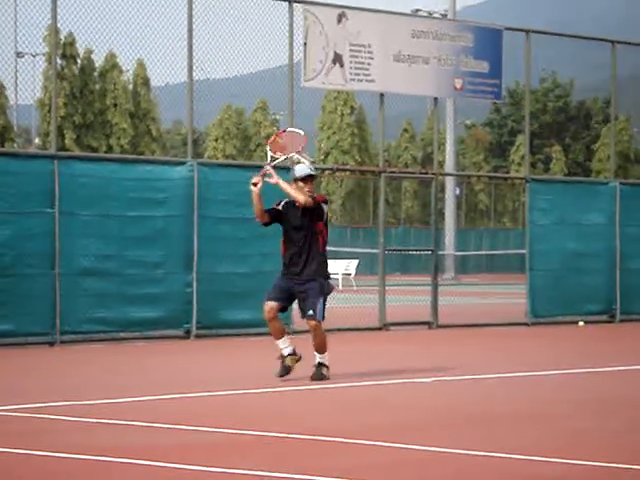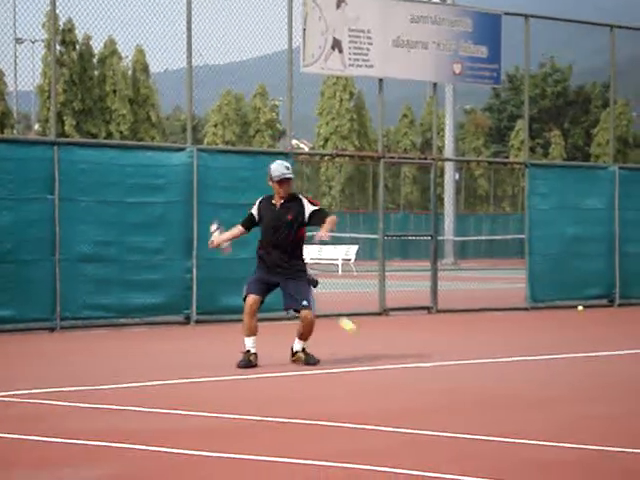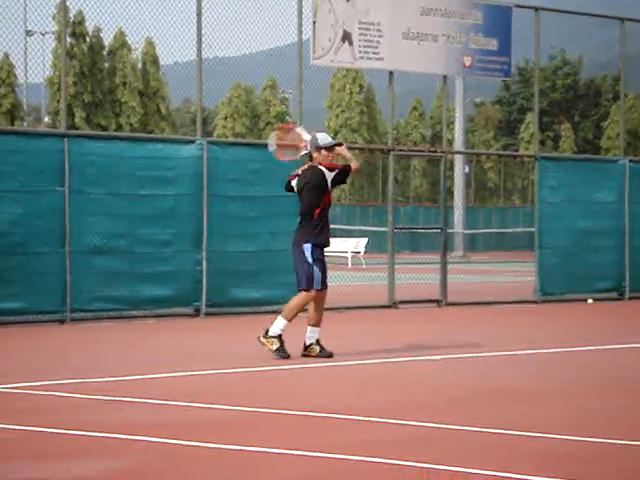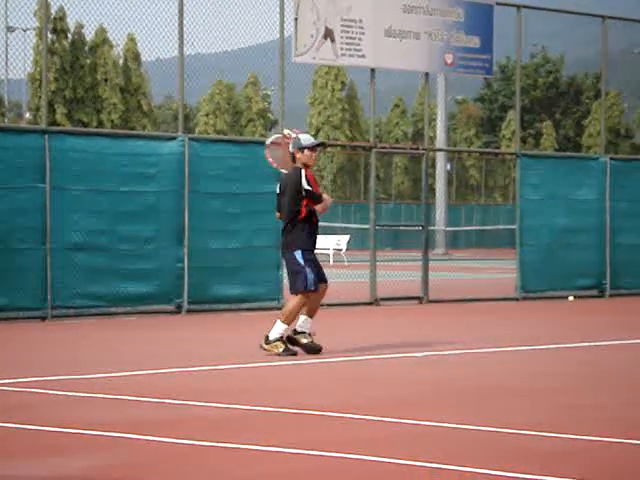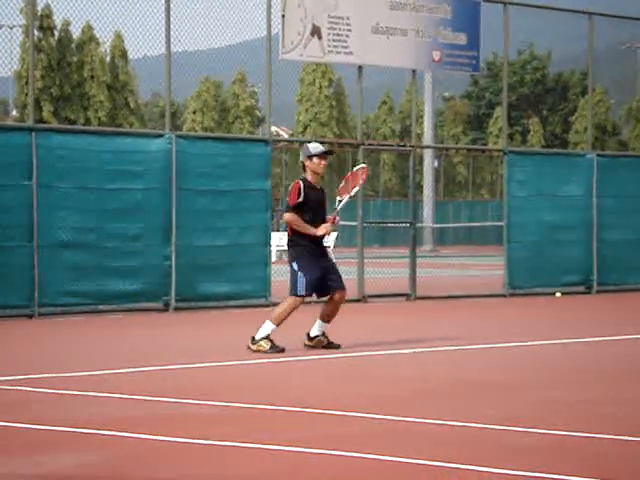
dt=0.5s
person 1, frame 1
left shoulder: (320, 202)
right shoulder: (285, 207)
left elbow: (305, 201)
right elbow: (261, 217)
left wrist: (279, 181)
right wrist: (256, 193)
left hip: (314, 275)
right hip: (289, 274)
left knee: (313, 323)
right knee: (269, 310)
left ankle: (322, 363)
right ankle: (289, 354)
person 1, frame 2
left shoulder: (302, 203)
right shoulder: (262, 204)
left elbow: (329, 217)
right elbow: (244, 226)
left wrist: (325, 229)
right wrist: (221, 237)
left hip: (293, 270)
right hip: (266, 267)
left knee: (308, 316)
right knee: (251, 303)
left ankle: (299, 349)
right ankle: (250, 352)
person 1, frame 3
left shoulder: (302, 175)
right shoulder: (323, 171)
left elbow: (288, 185)
right elbow: (353, 166)
right wrist: (345, 153)
left hip: (310, 243)
right hip: (308, 243)
left knee: (320, 293)
right knee: (310, 293)
left ankle: (311, 343)
right ankle: (272, 334)
person 1, frame 4
left shoulder: (286, 178)
right shoulder: (305, 174)
left elbow: (280, 213)
right elbow: (319, 205)
right wrist: (325, 201)
left hip: (301, 244)
right hip: (298, 244)
left knee: (321, 286)
right knee: (304, 293)
left ankle: (300, 332)
right ankle: (273, 338)
person 1, frame 5
left shoulder: (320, 190)
right shoulder: (299, 186)
right elbow: (289, 217)
left wrist: (326, 223)
right wrist: (315, 231)
left hip: (319, 252)
right hip: (301, 252)
left knee: (338, 294)
right knee: (297, 297)
left ankle: (316, 335)
right ankle: (260, 338)
